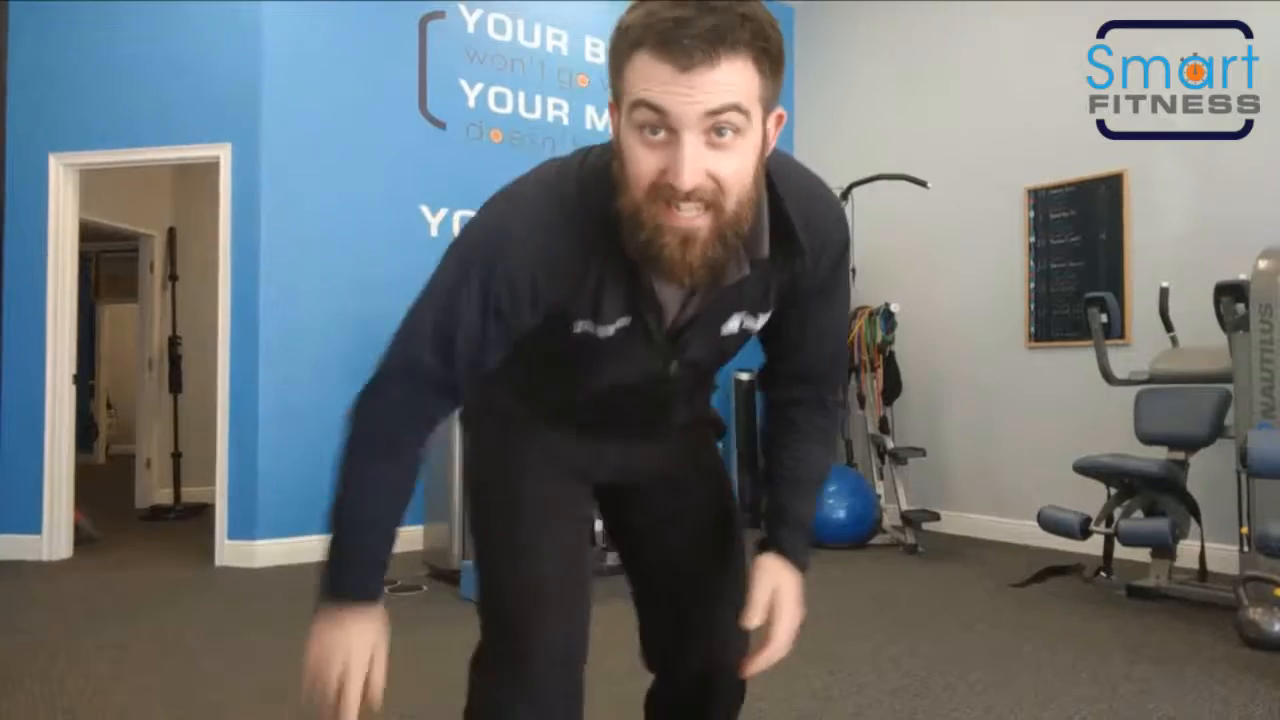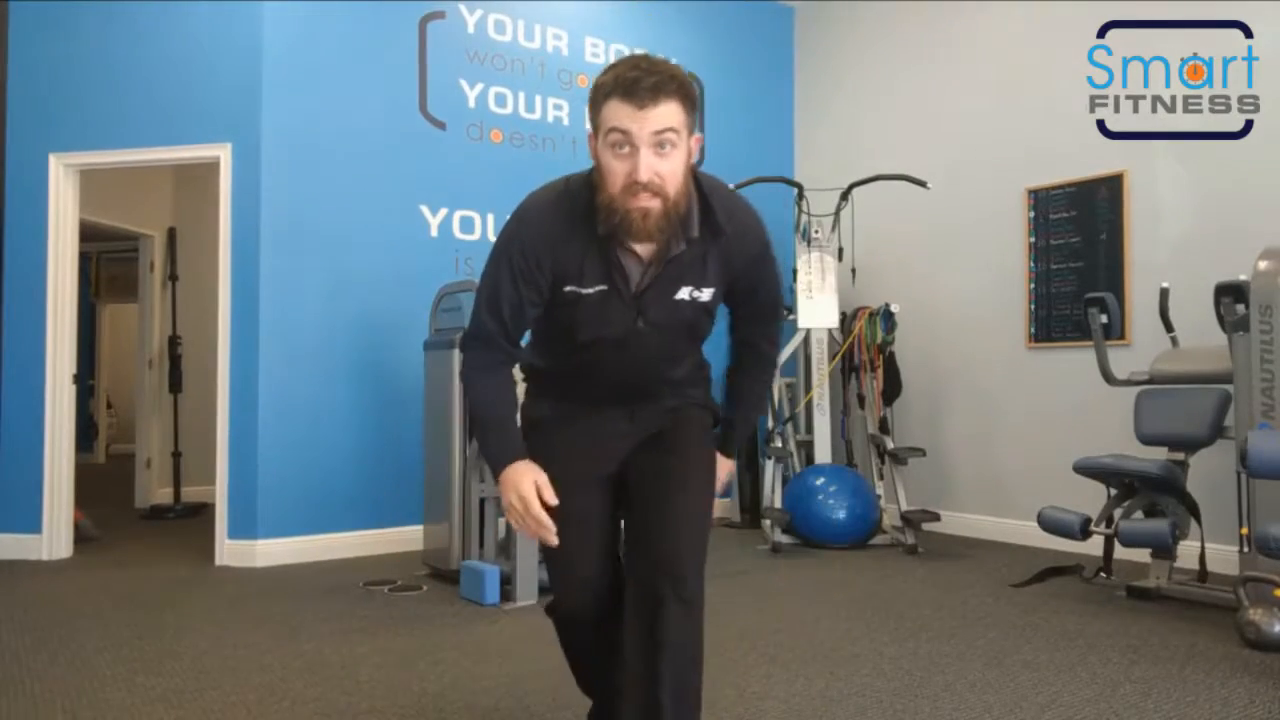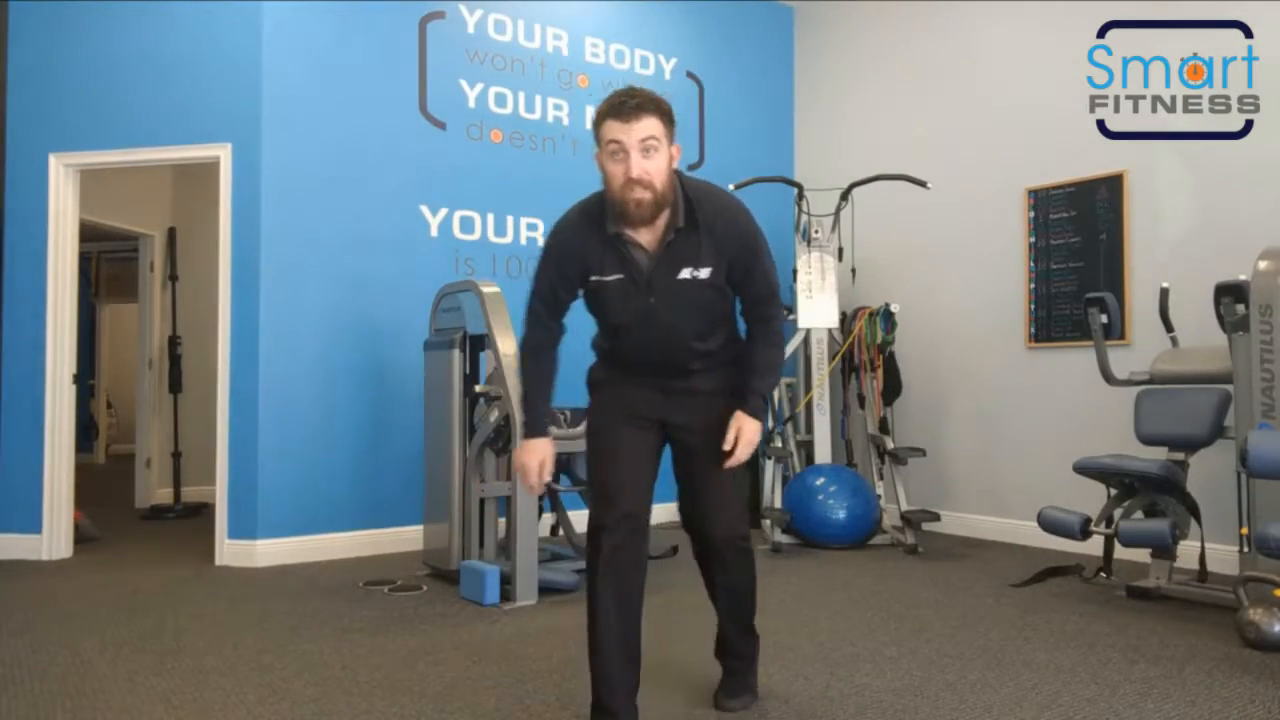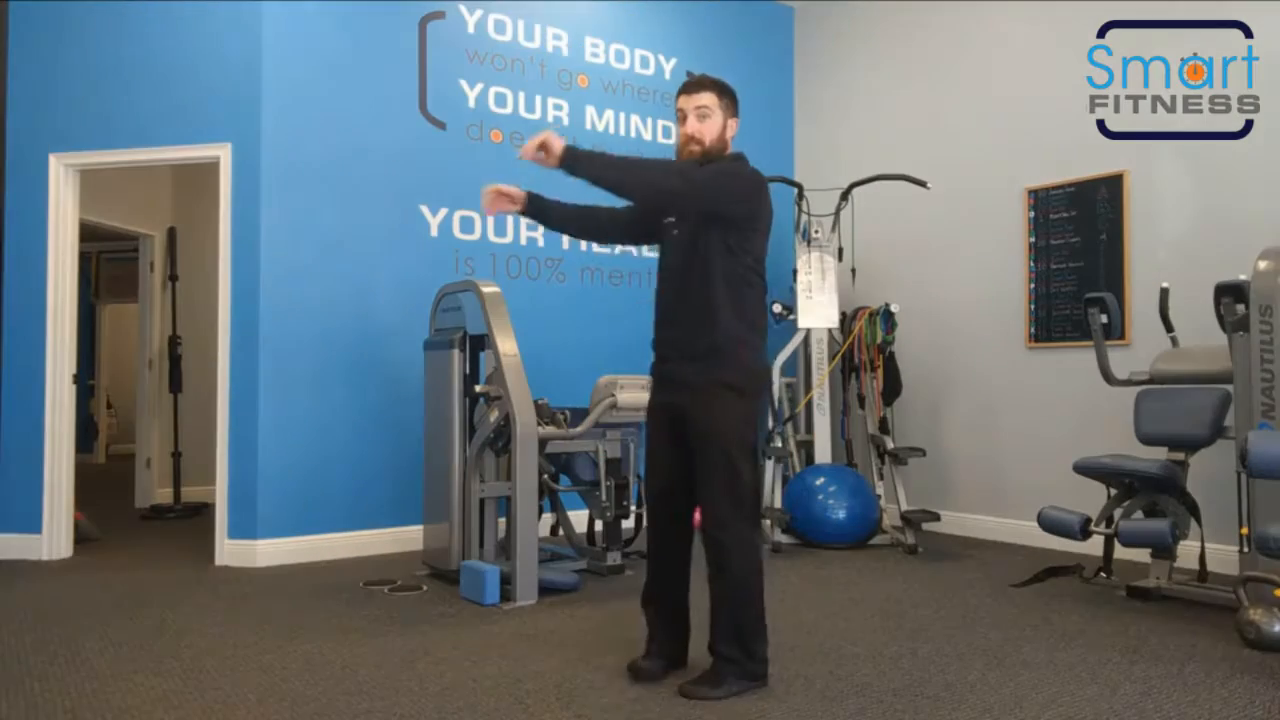
dt=0.7s
person 1, frame 1
left shoulder: (809, 224)
right shoulder: (532, 224)
left elbow: (806, 395)
right elbow: (401, 400)
left wrist: (786, 549)
right wrist: (352, 594)
left hip: (670, 431)
right hip: (532, 430)
left knee: (715, 661)
right knee: (537, 657)
person 1, frame 2
left shoulder: (735, 227)
right shoulder: (543, 224)
left elbow: (758, 341)
right elbow: (489, 351)
left wrist: (732, 440)
right wrist: (509, 458)
left hip: (674, 415)
right hip: (567, 416)
left knee: (669, 591)
right knee: (580, 593)
person 1, frame 3
left shoulder: (724, 218)
right shoulder: (576, 232)
left elbow: (766, 317)
right elbow: (542, 331)
left wrist: (754, 405)
right wrist: (534, 428)
left hip: (712, 387)
right hip: (624, 389)
left knee: (721, 532)
right knee: (616, 532)
left ankle: (739, 659)
person 1, frame 4
left shoulder: (741, 185)
right shoulder: (678, 199)
left elbow: (655, 179)
right elbow: (612, 224)
left wrist: (569, 154)
right wrist: (531, 205)
left hip: (729, 382)
right hip: (674, 377)
left knee: (728, 519)
right knee: (665, 512)
left ankle: (742, 661)
right ankle: (667, 644)
